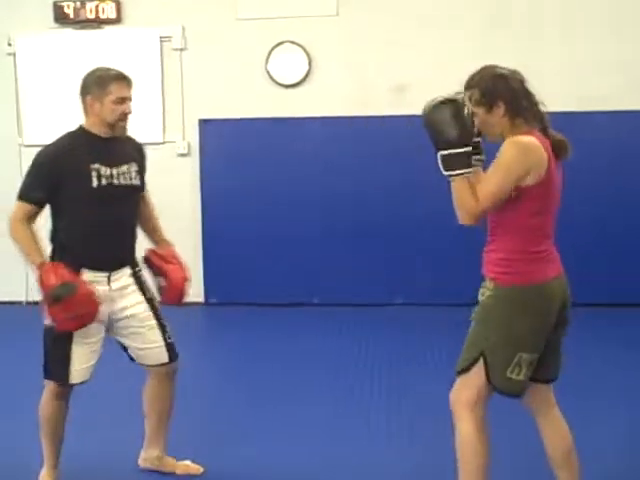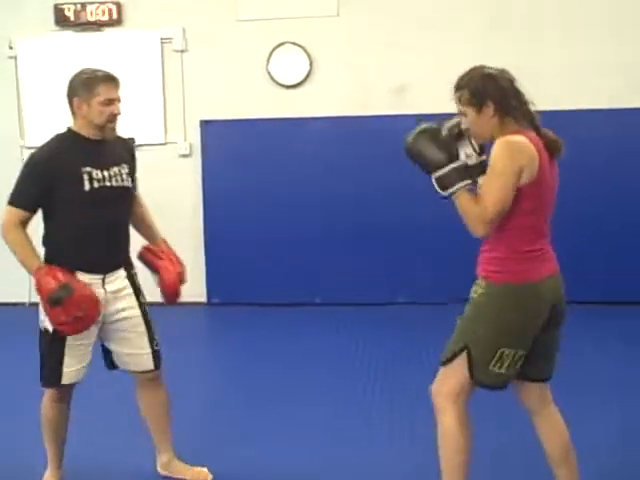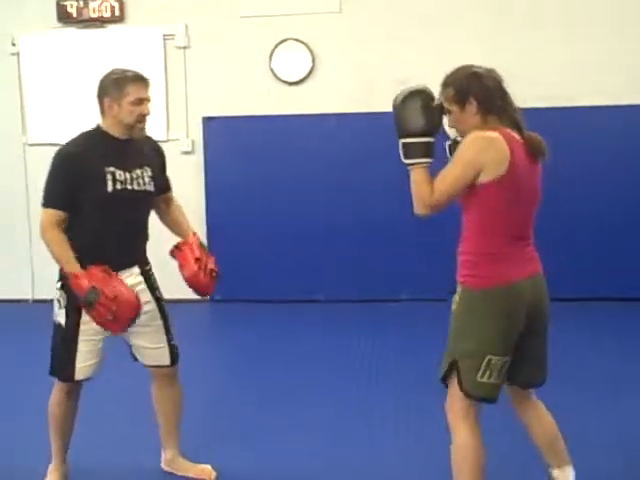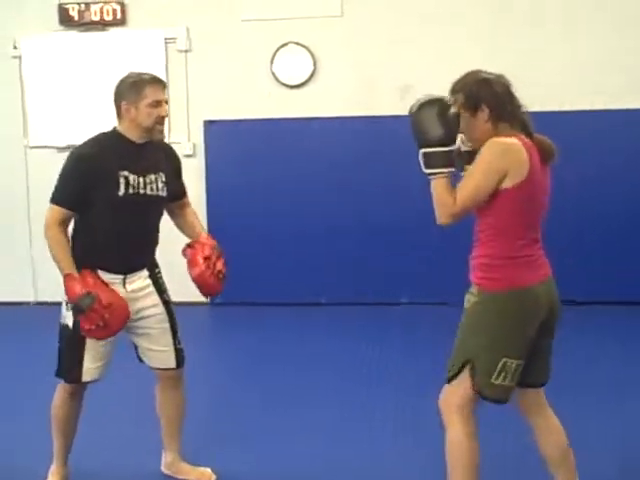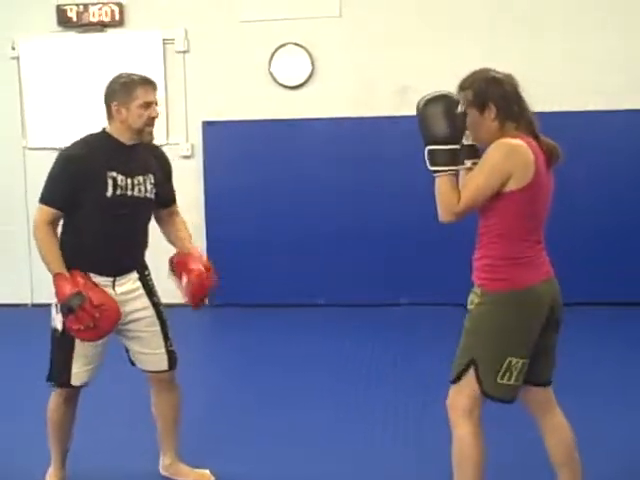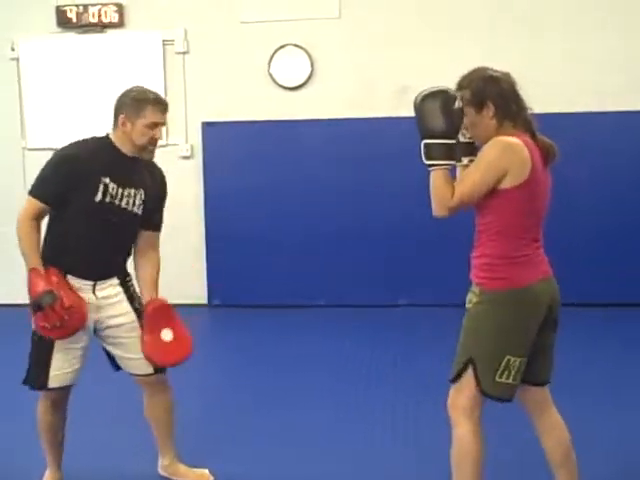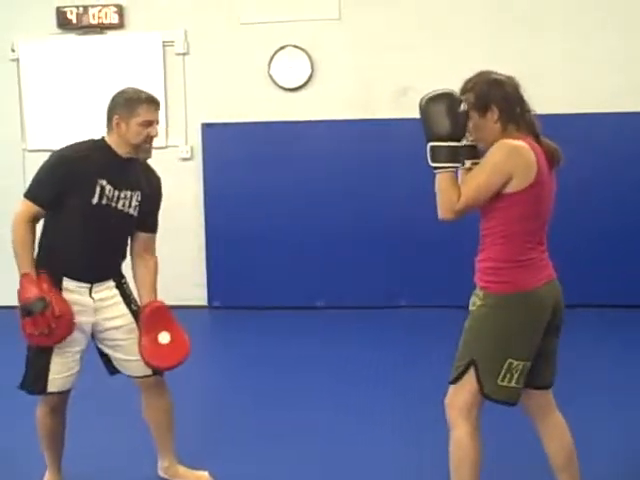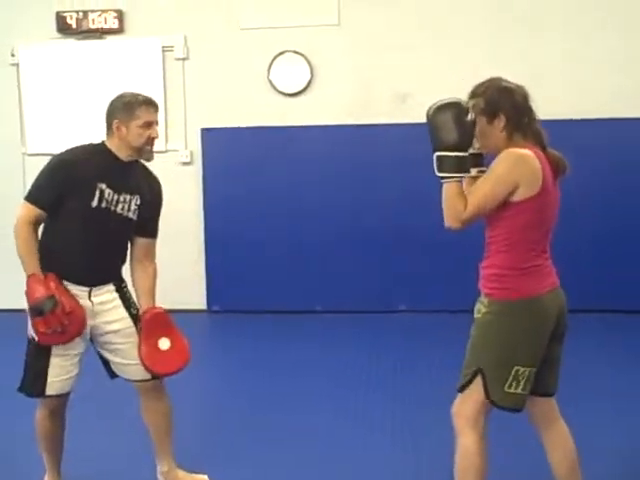
dt=0.3s
person 1, frame 1
left shoulder: (521, 148)
right shoulder: (541, 146)
left elbow: (469, 212)
right elbow: (490, 199)
left wrist: (453, 151)
right wrist: (469, 150)
left hip: (516, 292)
right hip: (546, 287)
left knee: (466, 401)
right knee: (541, 402)
person 1, frame 2
left shoulder: (511, 147)
right shoulder: (536, 144)
left elbow: (482, 224)
left wrist: (448, 170)
right wrist: (469, 168)
left hip: (509, 289)
right hip: (542, 285)
left knee: (447, 393)
right knee: (537, 399)
person 1, frame 3
left shoulder: (482, 143)
right shoulder: (526, 146)
left elbow: (426, 203)
left wrist: (416, 142)
left hip: (489, 292)
right hip: (528, 286)
left knee: (460, 409)
right knee: (522, 395)
person 1, frame 4
left shoulder: (500, 149)
right shoulder: (531, 149)
left elbow: (448, 213)
left wrist: (435, 151)
right wrist: (463, 158)
left hip: (503, 295)
right hip: (536, 290)
left knee: (454, 406)
right knee: (532, 401)
person 1, frame 5
left shoulder: (507, 151)
right shoulder: (532, 150)
left elbow: (450, 210)
right elbow: (476, 196)
left wrist: (441, 148)
right wrist: (466, 153)
left hip: (506, 297)
right hip: (537, 290)
left knee: (462, 407)
right knee: (540, 400)
person 1, frame 6
left shoulder: (503, 149)
right shoulder: (529, 147)
left elbow: (445, 204)
right elbow: (475, 193)
left wrist: (437, 144)
right wrist: (463, 151)
left hip: (505, 295)
right hip: (535, 288)
left knee: (462, 406)
right knee: (537, 400)
person 1, frame 7
left shoulder: (509, 152)
right shoulder: (533, 151)
left elbow: (450, 208)
right elbow: (476, 196)
left wrist: (444, 146)
right wrist: (465, 154)
left hip: (509, 299)
right hip: (539, 292)
left knee: (460, 408)
right knee: (540, 403)
person 1, frame 8
left shoulder: (515, 160)
right shoulder: (537, 159)
left elbow: (457, 217)
right elbow: (480, 204)
left wrist: (449, 155)
right wrist: (468, 162)
left hip: (513, 307)
right hip: (542, 300)
left knee: (467, 416)
right knee: (544, 412)
person 2, frame 1
left shoulder: (132, 150)
right shoulder: (58, 156)
right elbow: (19, 219)
left wrist: (165, 249)
right wrist: (48, 274)
left hip: (127, 278)
right hip: (77, 284)
left knee: (164, 365)
right knee: (61, 384)
person 2, frame 2
left shoulder: (123, 149)
right shoulder: (48, 159)
left wrist: (160, 246)
right wrist: (43, 276)
left hip: (121, 280)
right hip: (73, 286)
left knee: (148, 373)
right knee: (59, 387)
person 2, frame 3
left shoulder: (150, 151)
right shoulder: (74, 155)
left elbow: (164, 202)
right elbow: (50, 226)
left wrist: (190, 239)
right wrist: (80, 279)
left hip: (136, 275)
right hip: (88, 281)
left knee: (165, 367)
right knee: (69, 381)
person 2, frame 4
left shoulder: (165, 156)
right shoulder: (89, 157)
left elbow: (180, 205)
right elbow: (55, 224)
left wrist: (202, 241)
right wrist: (74, 282)
left hip: (144, 279)
right hip: (94, 283)
left knee: (171, 371)
right knee: (73, 382)
person 2, frame 5
left shoulder: (156, 160)
right shoulder: (78, 158)
left elbow: (168, 216)
right elbow: (43, 224)
left wrist: (189, 253)
right wrist: (63, 281)
left hip: (134, 283)
right hip: (84, 285)
left knee: (164, 374)
right knee: (67, 387)
person 2, frame 6
left shoulder: (152, 178)
right shoulder: (73, 160)
left elbow: (147, 248)
right elbow: (28, 218)
left wrist: (150, 303)
right wrist: (38, 277)
left hip: (115, 287)
right hip: (66, 288)
left knee: (155, 376)
right knee: (54, 390)
person 2, frame 7
left shoulder: (147, 181)
right shoulder: (69, 162)
left elbow: (144, 251)
right elbow: (23, 220)
left wrist: (149, 306)
right wrist: (30, 281)
left hip: (110, 289)
right hip: (59, 291)
left knee: (153, 377)
right knee: (53, 396)
person 2, frame 8
left shoulder: (148, 186)
right shoulder: (70, 166)
left elbow: (143, 256)
right elbow: (25, 223)
left wrist: (148, 310)
right wrist: (38, 285)
left hip: (110, 294)
left knee: (152, 381)
right knee: (52, 398)
